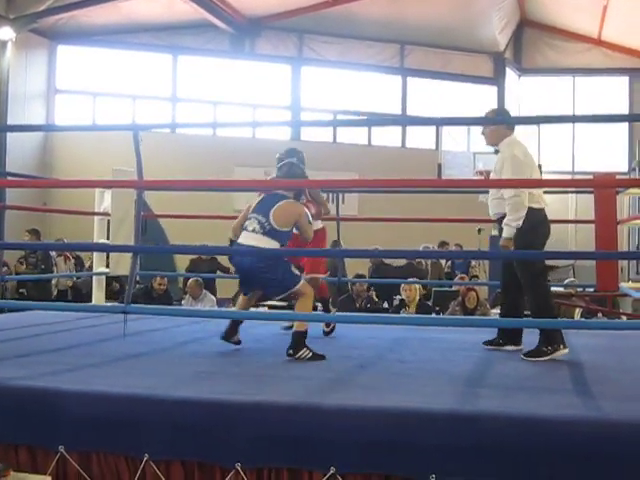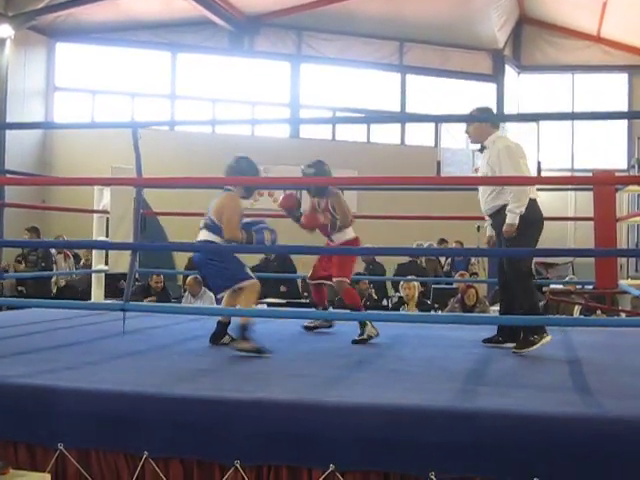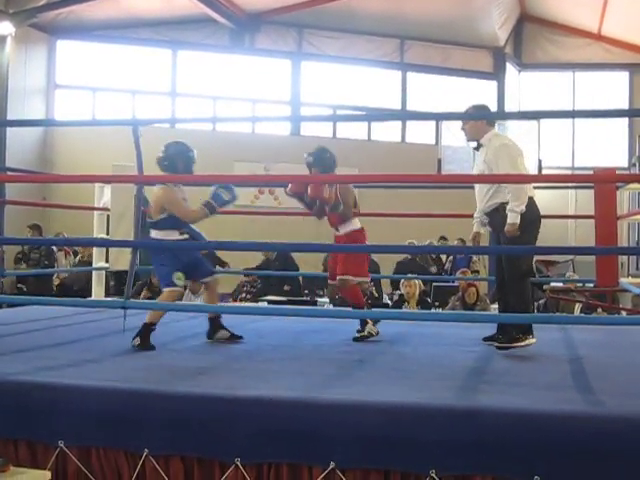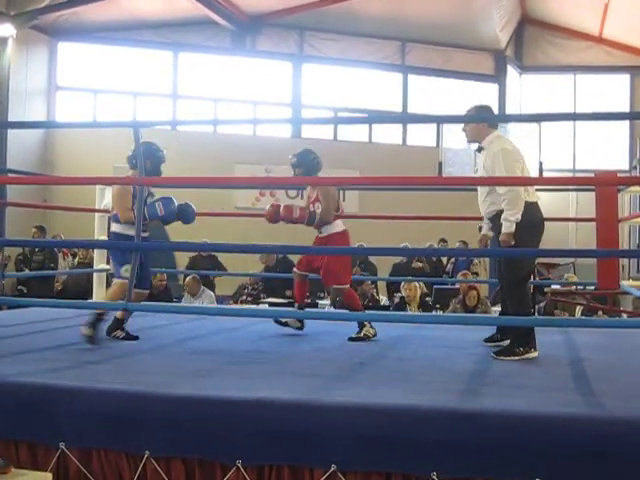
dt=0.3s
person 1, frame 1
left shoulder: (512, 154)
right shoulder: (508, 153)
left elbow: (517, 197)
left wrist: (508, 232)
left hip: (525, 224)
right hip: (522, 225)
left knee: (533, 282)
right knee: (511, 283)
left ankle: (553, 341)
right ankle: (509, 336)
person 1, frame 2
left shoulder: (504, 147)
right shoulder: (488, 153)
left elbow: (518, 184)
left wrist: (512, 219)
right wrist: (491, 228)
left hip: (520, 219)
right hip: (505, 220)
left knee: (518, 273)
right knee: (507, 277)
left ankle: (535, 331)
right ankle: (509, 333)
person 1, frame 3
left shoulder: (501, 146)
right shoulder: (483, 151)
left elbow: (517, 183)
right elbow: (486, 194)
left wrist: (514, 218)
right wrist: (477, 225)
left hip: (515, 218)
right hip: (501, 219)
left knee: (516, 272)
right knee: (504, 276)
left ankle: (522, 330)
right ankle: (507, 330)
person 1, frame 4
left shoulder: (500, 149)
right shoulder: (488, 151)
left elbow: (513, 191)
left wrist: (508, 228)
right wrist: (487, 228)
left hip: (520, 220)
right hip: (510, 221)
left knee: (515, 280)
right knee: (507, 280)
left ankle: (524, 344)
right ankle: (507, 331)
person 2, frame 1
left shoulder: (260, 199)
right shoulder: (296, 208)
left elbow: (236, 227)
right elbow: (308, 238)
left wrist: (235, 246)
right wrist: (306, 220)
left hip: (241, 254)
right hip: (264, 258)
left knee: (250, 291)
right knee: (305, 292)
left ankle: (231, 331)
right ankle: (297, 346)
person 2, frame 2
left shoulder: (227, 197)
right shoulder: (232, 201)
right elbow: (231, 234)
left wrist: (248, 225)
right wrist: (257, 237)
left hip: (209, 252)
right hip: (211, 253)
left knee: (236, 289)
right knee: (251, 287)
left ankle: (220, 333)
right ankle: (243, 336)
person 2, frame 3
left shoulder: (175, 189)
right shoulder: (164, 191)
right elbow: (189, 216)
left wrist: (191, 233)
right wrist: (215, 202)
left hip: (182, 246)
right hip: (166, 249)
left knee: (209, 281)
right knee: (173, 292)
left ankle: (216, 329)
right ankle: (142, 335)
person 2, frame 4
left shoulder: (149, 188)
right shoulder: (124, 186)
left elbow: (159, 215)
right elbow: (123, 216)
left wrist: (178, 214)
right wrist: (151, 214)
left hip: (141, 243)
right hip: (121, 241)
left knee: (140, 291)
right knee: (123, 282)
left ankle: (116, 326)
right ankle: (94, 321)
person 3, frame 1
left shoulder: (309, 186)
left elbow: (326, 208)
left wrist: (313, 211)
left hip: (315, 234)
right hip: (295, 235)
left knee: (313, 277)
left ankle: (328, 314)
person 3, frame 2
left shoulder: (335, 197)
right shoulder: (315, 199)
left elbow: (347, 222)
right elbow: (310, 225)
left wrist: (322, 222)
right wrist: (295, 211)
left hip: (348, 245)
right hip: (333, 246)
left knee: (340, 283)
right knee: (314, 281)
left ankle: (367, 325)
right ankle: (324, 318)
person 3, frame 3
left shoulder: (342, 185)
right shoulder: (323, 187)
left elbow: (347, 213)
right elbow: (319, 214)
left wrist: (327, 200)
right wrist: (303, 197)
left hip: (353, 237)
right hip: (340, 237)
left knee: (346, 281)
right knee: (335, 286)
left ankle: (369, 323)
right ankle: (367, 316)
person 3, frame 4
left shoulder: (325, 188)
right shoulder: (311, 189)
left elbow: (328, 218)
right elbow: (308, 218)
left wrist: (299, 215)
right wrist: (286, 213)
left hip: (336, 238)
right hip: (323, 239)
left knee: (339, 286)
right knee: (300, 272)
left ankle: (366, 326)
right ankle: (296, 319)
